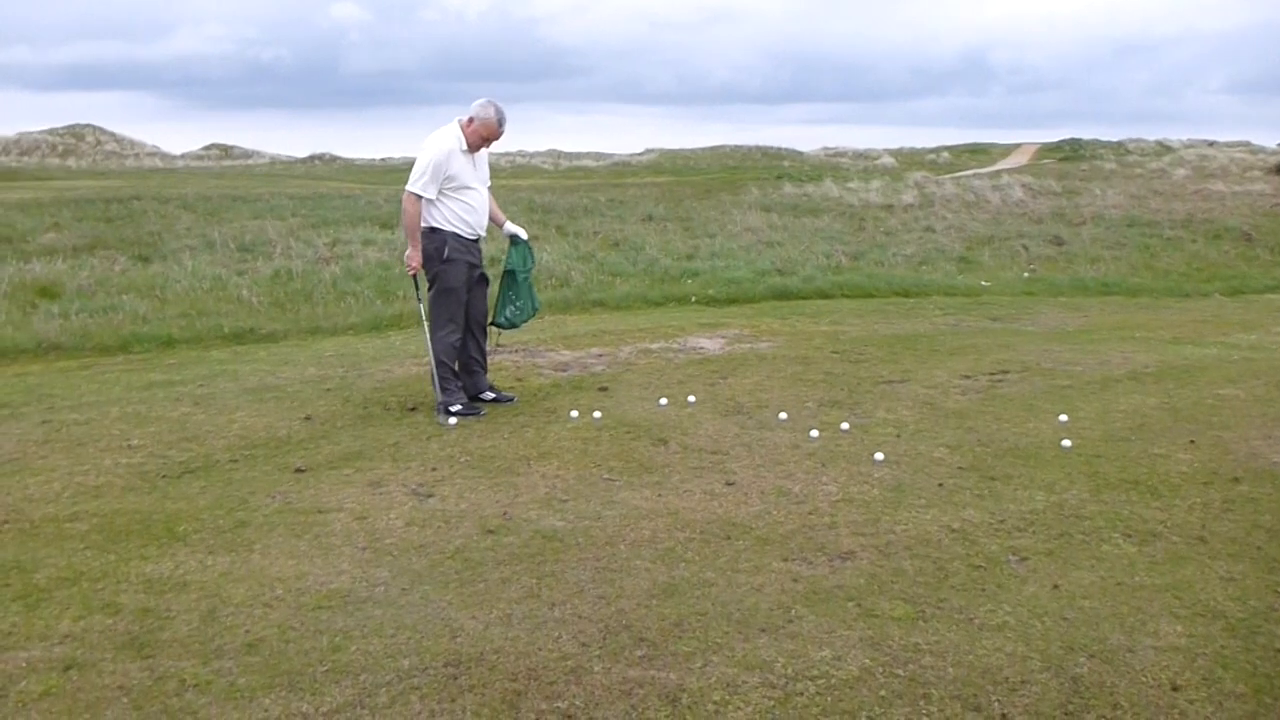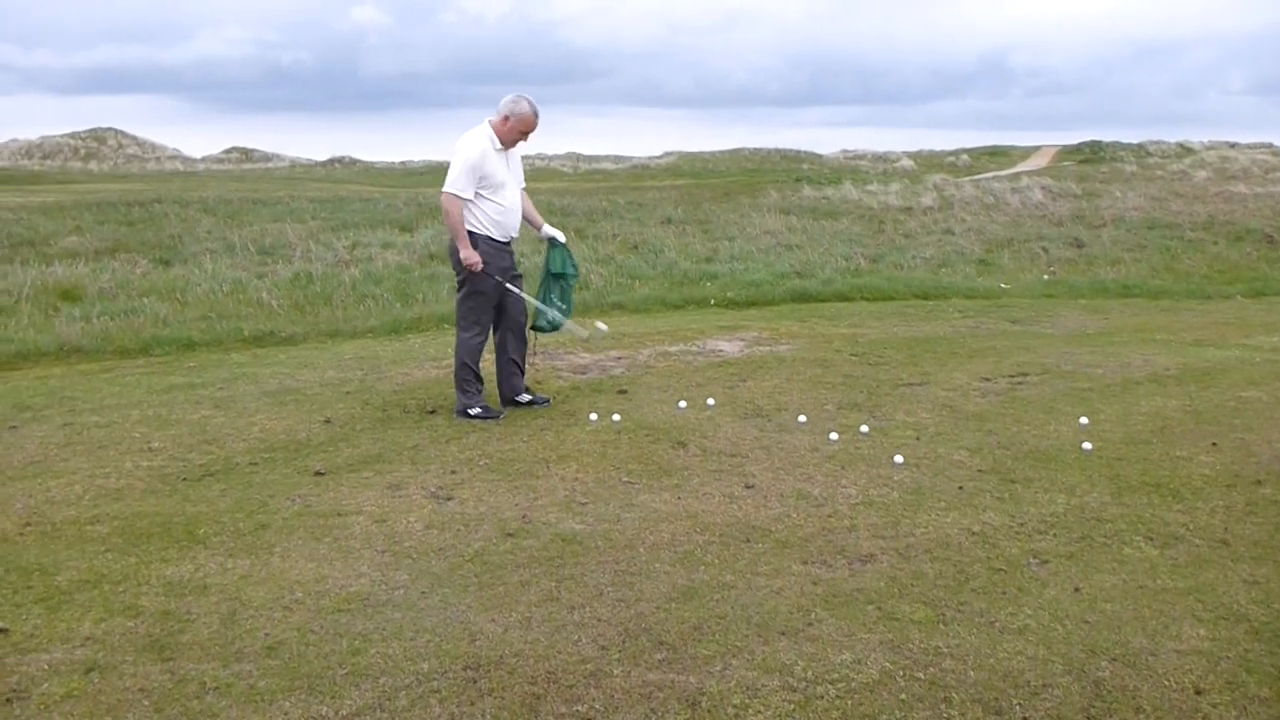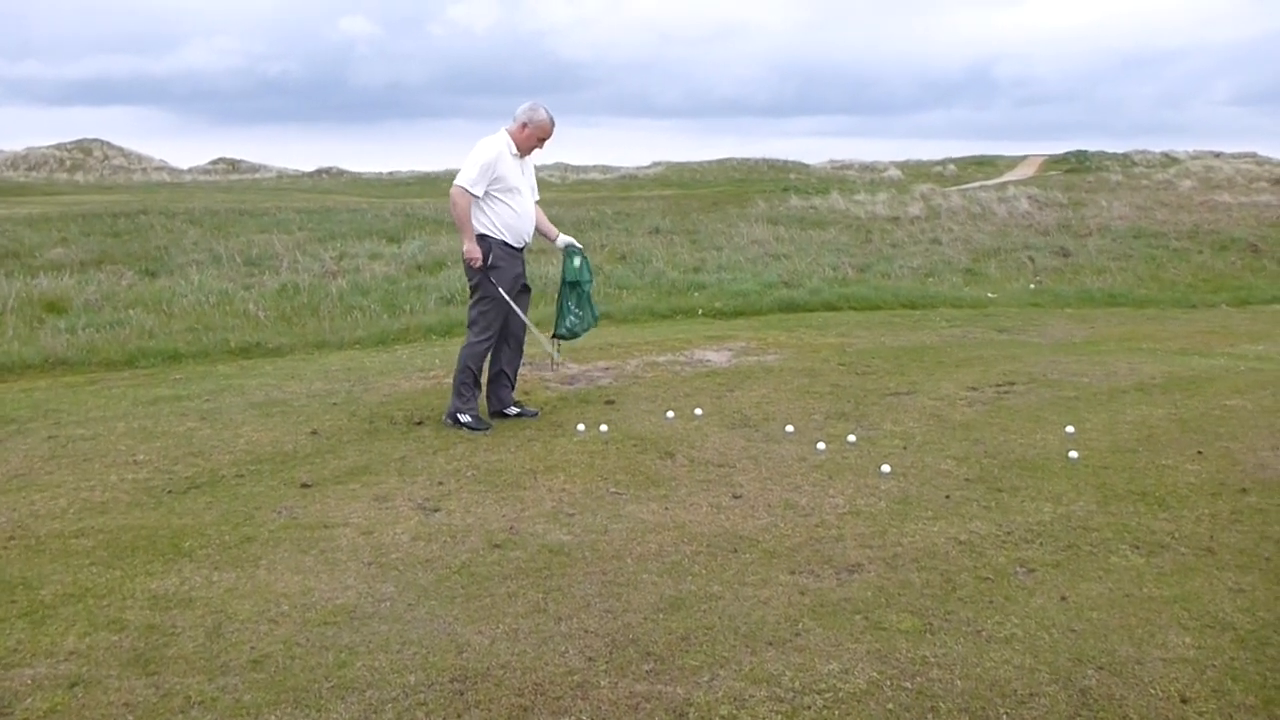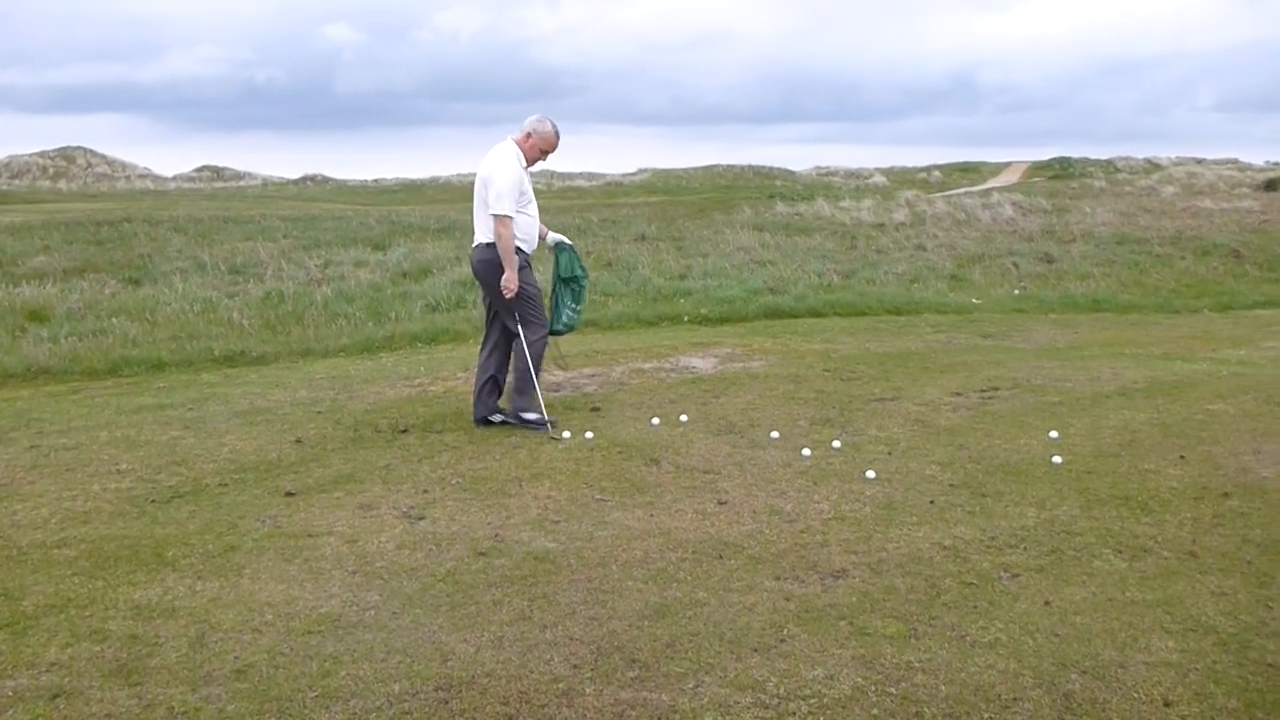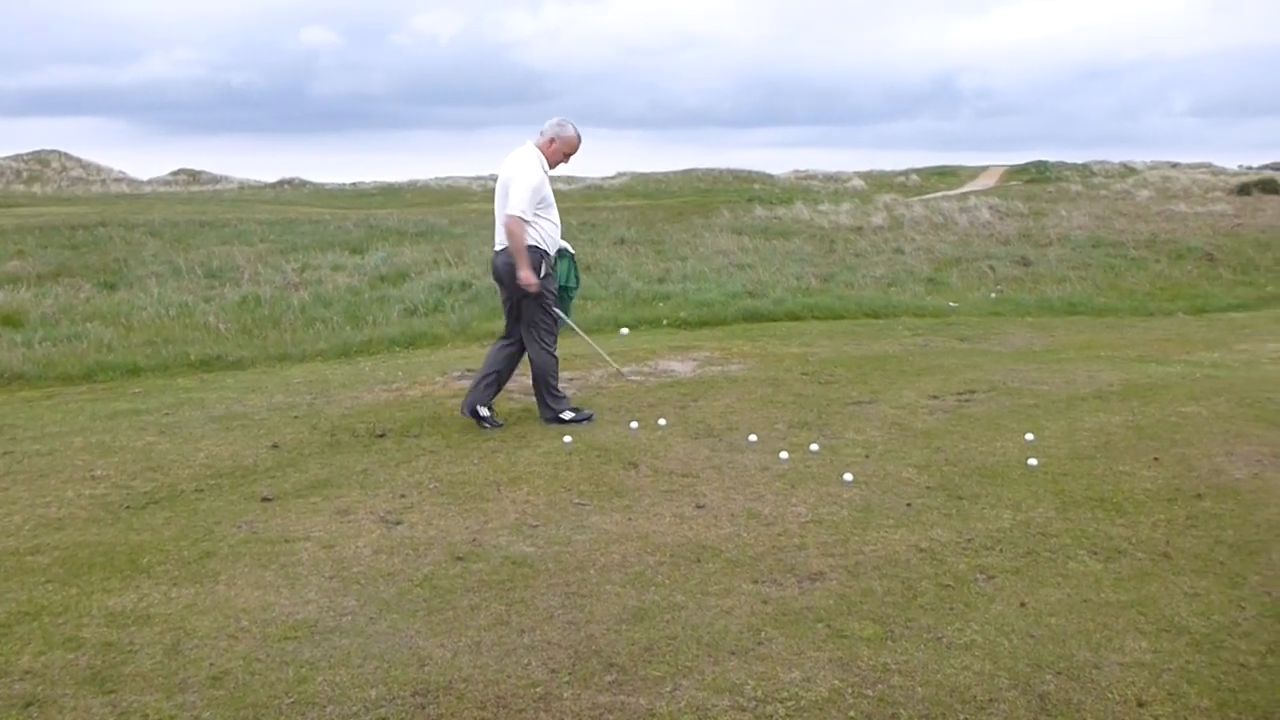
dt=0.5s
person 1, frame 1
left shoulder: (478, 149)
right shoulder: (440, 148)
right elbow: (412, 199)
left wrist: (505, 224)
right wrist: (414, 248)
left hip: (470, 245)
right hip: (445, 246)
left knee: (476, 319)
right knee: (449, 323)
left ankle: (476, 386)
right ankle: (449, 397)
person 1, frame 2
left shoulder: (510, 150)
right shoulder: (474, 147)
left elbow: (517, 193)
right elbow: (451, 199)
left wrist: (543, 227)
right wrist: (465, 248)
left hip: (503, 248)
right hip: (478, 250)
left knee: (514, 321)
right knee: (474, 327)
left ankle: (513, 389)
right ankle: (468, 401)
person 1, frame 3
left shoulder: (524, 159)
right shoulder: (490, 151)
left elbow: (530, 206)
right elbow: (459, 193)
left wrist: (557, 237)
right wrist: (468, 242)
left hip: (514, 255)
right hip: (490, 254)
left knee: (512, 332)
right knee: (483, 332)
left ankle: (501, 401)
right ankle: (461, 407)
person 1, frame 4
left shoulder: (511, 161)
right shoulder: (507, 166)
right elbow: (502, 224)
left wrist: (546, 234)
right wrist: (510, 272)
left hip: (495, 260)
right hip: (502, 260)
left knee: (501, 335)
right knee: (533, 328)
left ankle: (486, 408)
right ankle: (524, 406)
person 1, frame 5
left shoulder: (526, 162)
right shoulder: (529, 169)
right elbow: (514, 222)
left wrist: (553, 240)
right wrist: (525, 268)
left hip: (517, 262)
right hip: (530, 263)
left knee: (516, 337)
right knee: (541, 337)
left ankle: (479, 400)
right ankle: (554, 408)
